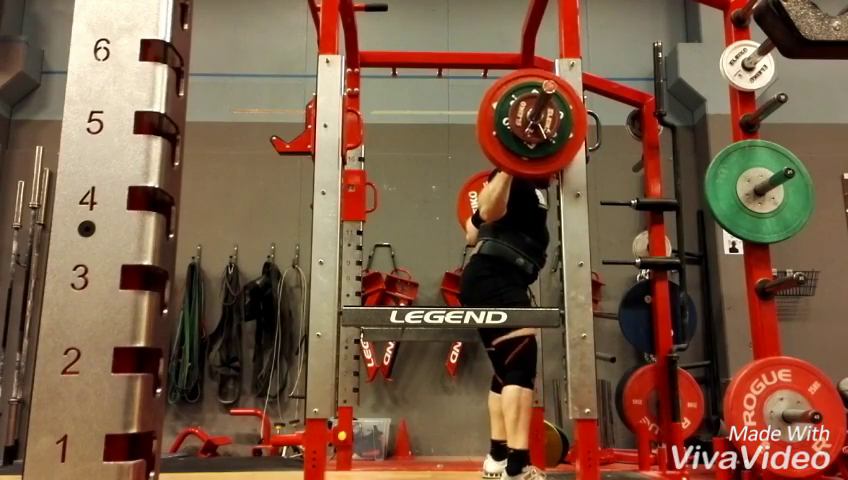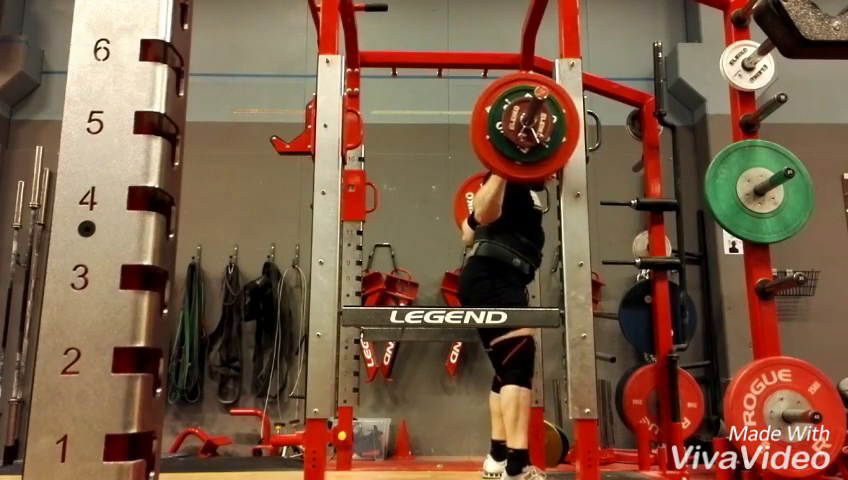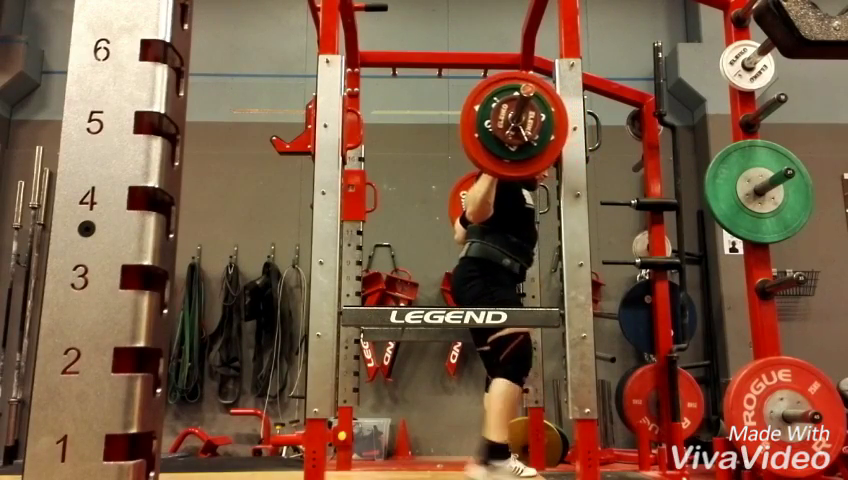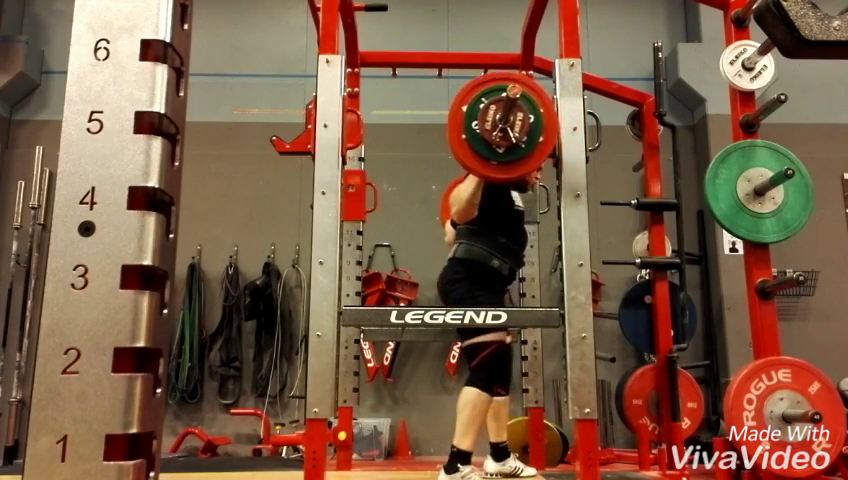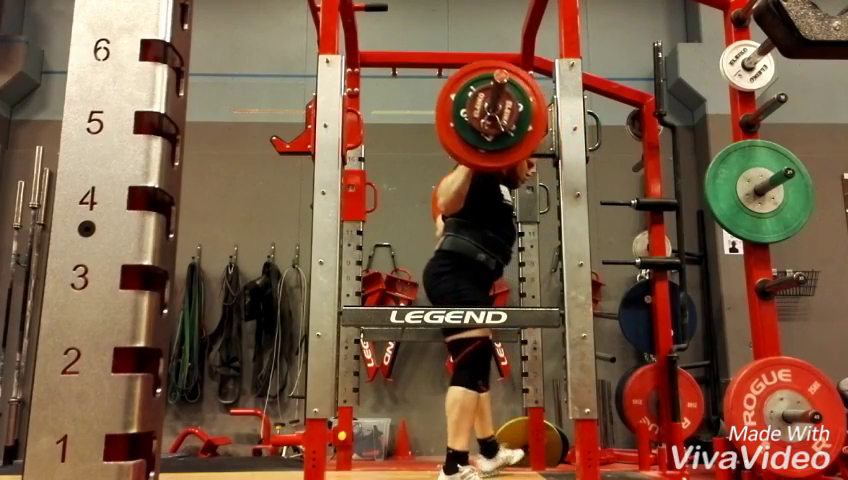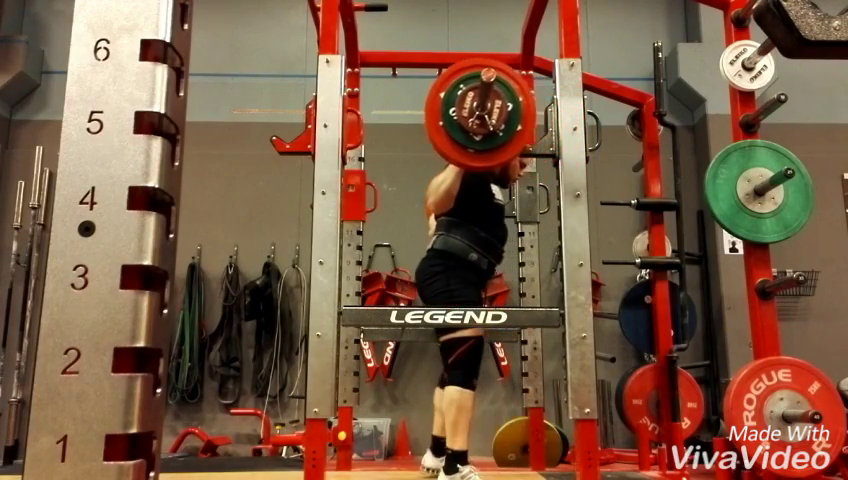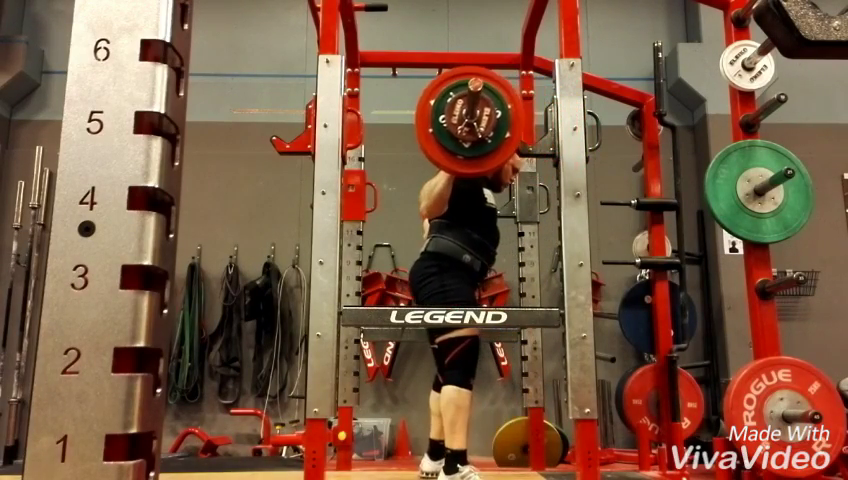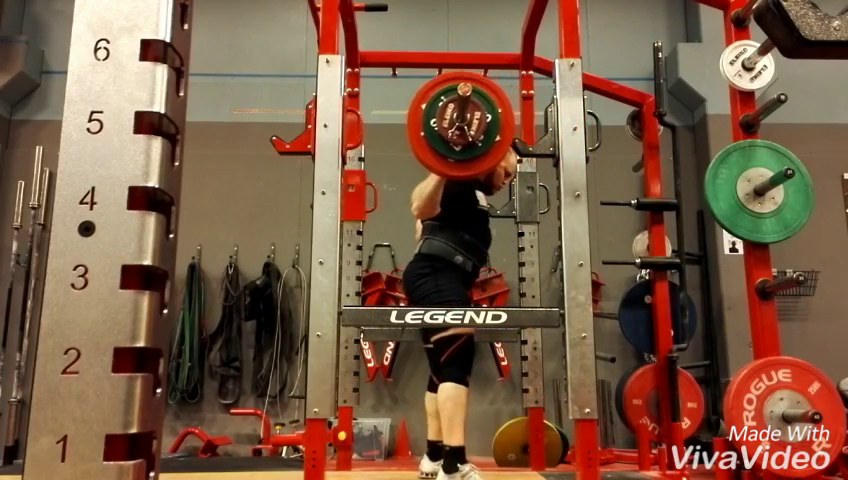
dt=0.2s
person 1, frame 1
left shoulder: (523, 187)
right shoulder: (519, 180)
left elbow: (472, 233)
right elbow: (490, 210)
left hip: (492, 280)
right hip: (494, 279)
left knee: (507, 368)
right knee: (521, 366)
person 1, frame 2
left shoulder: (517, 189)
right shoulder: (515, 182)
left elbow: (468, 234)
right elbow: (484, 214)
left hip: (492, 281)
right hip: (493, 280)
left knee: (508, 368)
right knee: (518, 366)
person 1, frame 3
left shoulder: (511, 189)
right shoulder: (507, 181)
left elbow: (461, 234)
right elbow: (476, 212)
right wrist: (492, 170)
left hip: (486, 281)
right hip: (483, 279)
left knee: (506, 364)
right knee: (515, 358)
person 1, frame 4
left shoulder: (502, 192)
right shoulder: (495, 184)
left elbow: (452, 234)
right elbow: (459, 213)
left hip: (477, 284)
right hip: (470, 282)
left knee: (498, 368)
right knee: (487, 368)
person 1, frame 5
left shoulder: (493, 186)
right shoulder: (486, 176)
left elbow: (442, 227)
right elbow: (446, 203)
right wrist: (469, 162)
left hip: (462, 279)
right hip: (456, 276)
left knee: (476, 363)
right knee: (471, 365)
left ankle: (490, 451)
person 1, frame 6
left shoulder: (484, 186)
right shoulder: (477, 176)
left elbow: (436, 224)
right elbow: (436, 202)
left hip: (452, 277)
right hip: (449, 275)
left knee: (457, 366)
right knee: (465, 363)
left ankle: (437, 454)
person 1, frame 7
left shoulder: (478, 190)
right shoulder: (469, 180)
left elbow: (429, 227)
right elbow: (429, 206)
left hip: (445, 278)
right hip: (443, 276)
left knee: (451, 368)
right knee: (461, 364)
person 1, frame 8
left shoulder: (471, 192)
right shoulder: (461, 182)
left elbow: (424, 226)
right elbow: (421, 208)
left hip: (439, 279)
right hip: (436, 276)
left knee: (445, 368)
right knee: (458, 360)
